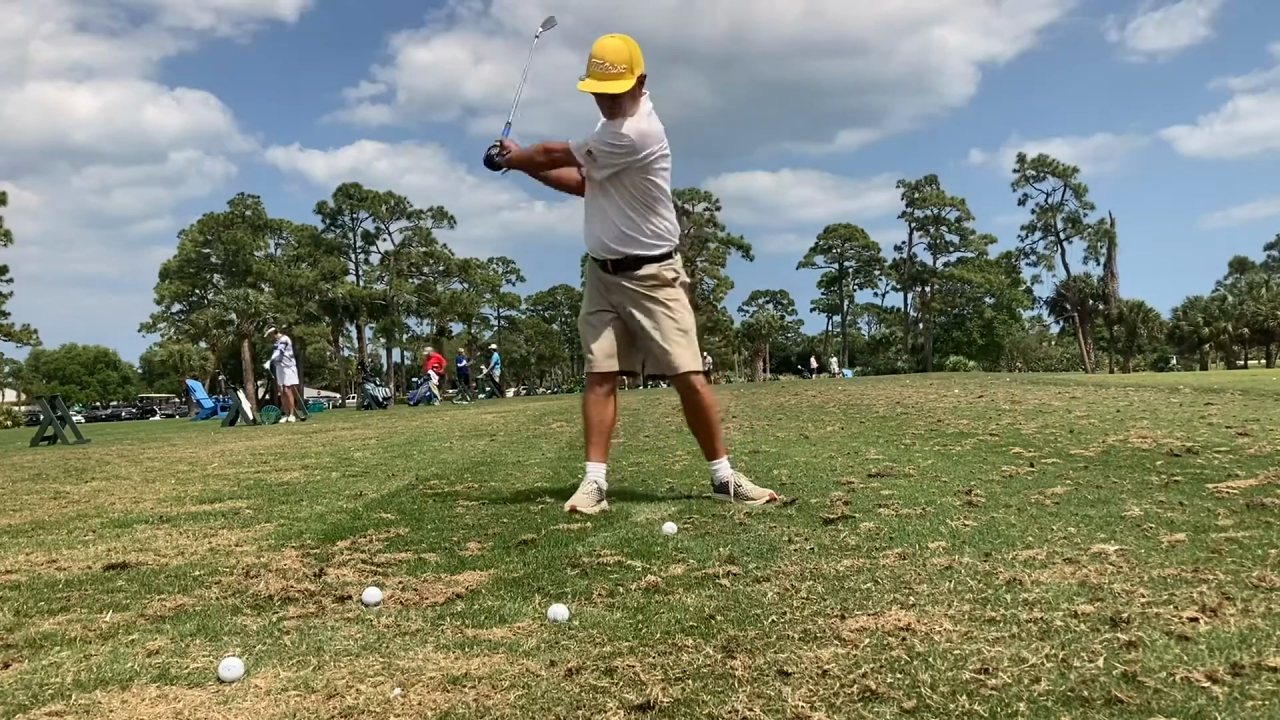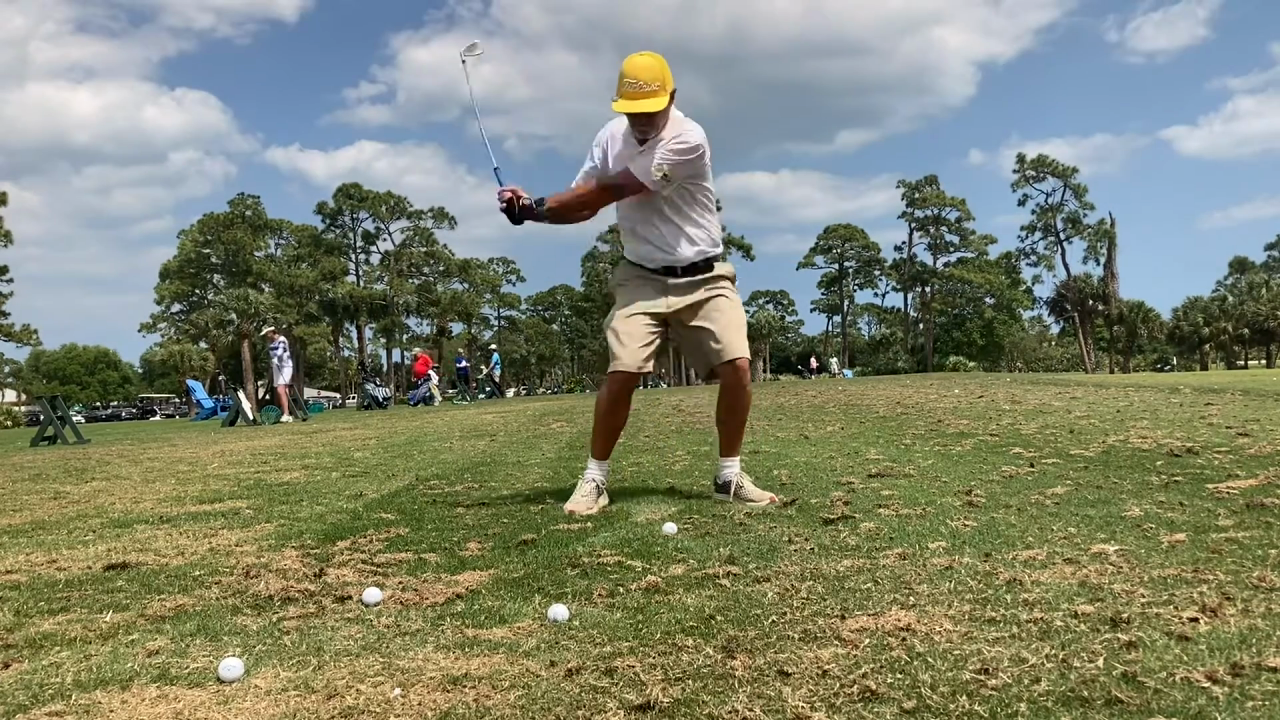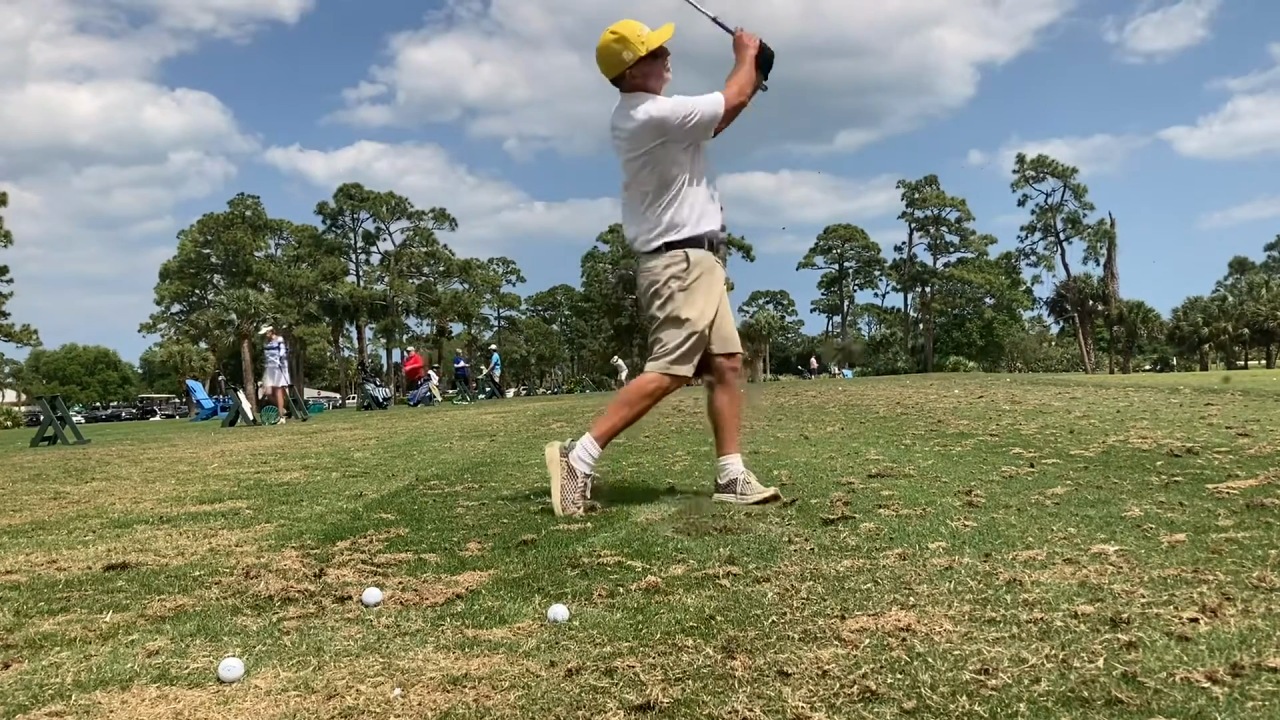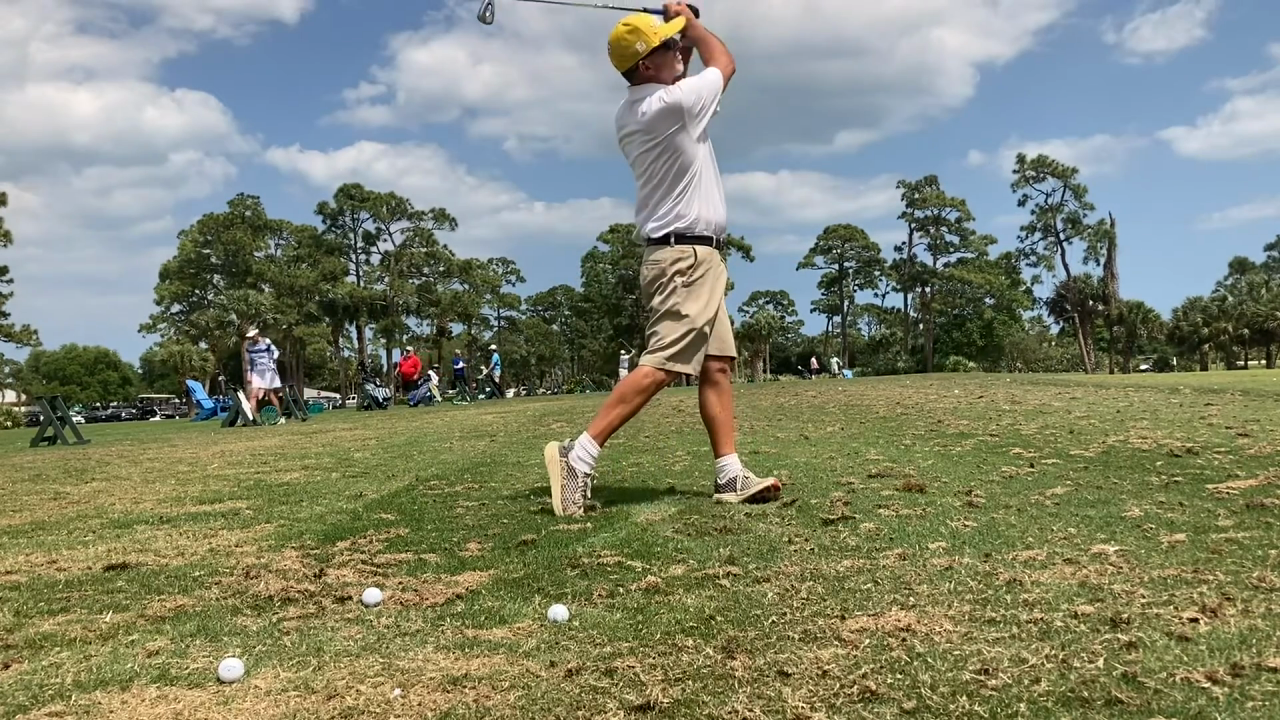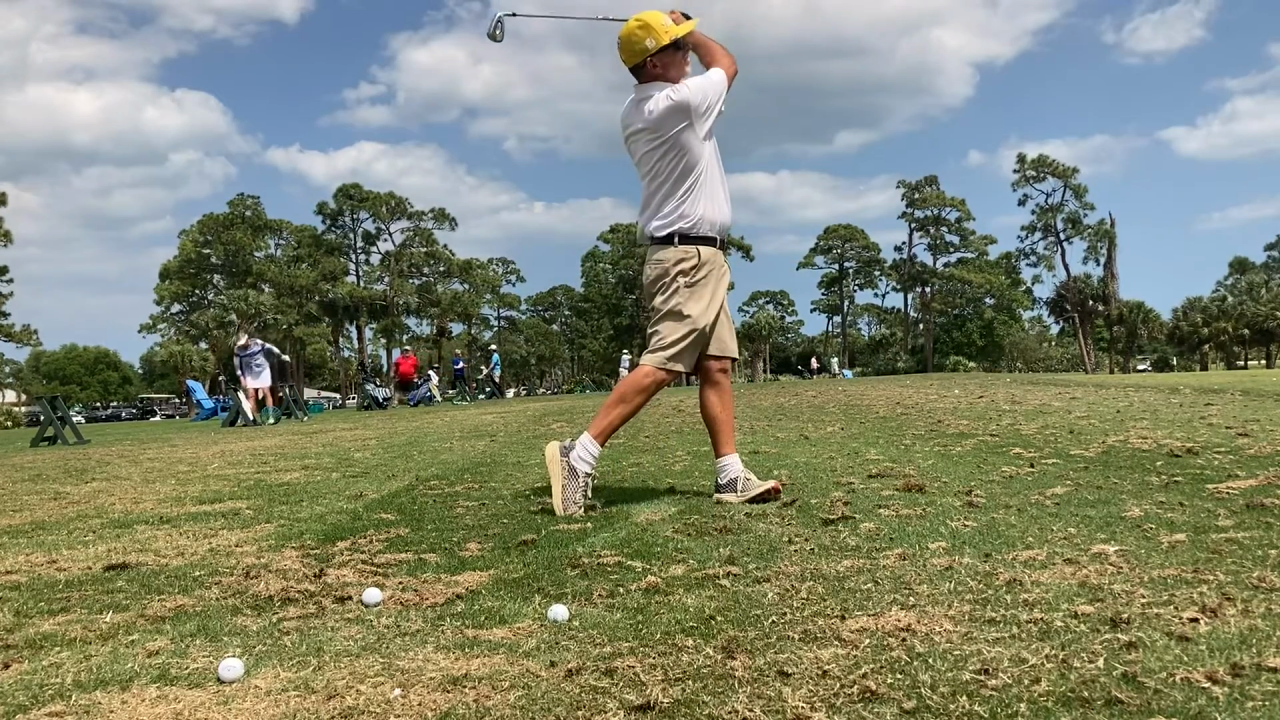
dt=0.5s
person 1, frame 1
left shoulder: (635, 133)
right shoulder: (614, 118)
left elbow: (559, 155)
right elbow: (583, 181)
left wrist: (514, 156)
right wrist: (524, 163)
left hip: (651, 274)
right hip: (602, 272)
left knee: (687, 374)
right knee: (600, 374)
left ankle: (723, 475)
right ankle: (595, 481)
person 1, frame 2
left shoulder: (689, 139)
right shoulder: (612, 139)
left elbow: (613, 189)
right elbow: (582, 202)
left wrist: (538, 205)
right wrist: (533, 207)
left hip: (704, 276)
right hip: (642, 279)
left knee: (735, 365)
right knee: (622, 375)
left ankle: (729, 475)
right ankle: (594, 478)
person 1, frame 3
left shoulder: (641, 109)
right shoulder: (652, 116)
left elbow: (707, 121)
right elbow: (732, 99)
left wrist: (747, 79)
right wrist: (746, 54)
left hip: (696, 258)
right hip: (681, 260)
left knee: (727, 364)
right knee: (668, 371)
left ankle: (731, 476)
right ankle: (579, 455)
person 1, frame 4
left shoulder: (631, 111)
right shoulder: (671, 103)
right elbow: (723, 63)
left hip: (688, 257)
right hip: (685, 256)
left knee: (716, 366)
right knee: (661, 367)
left ankle: (730, 475)
right ankle: (577, 455)
person 1, frame 5
left shoulder: (636, 110)
right shoulder: (680, 101)
right elbow: (725, 65)
left wrist: (679, 35)
right wrist: (690, 32)
left hip: (693, 256)
right hip: (689, 255)
left knee: (717, 366)
right knee: (662, 365)
left ankle: (731, 475)
right ankle: (579, 455)
